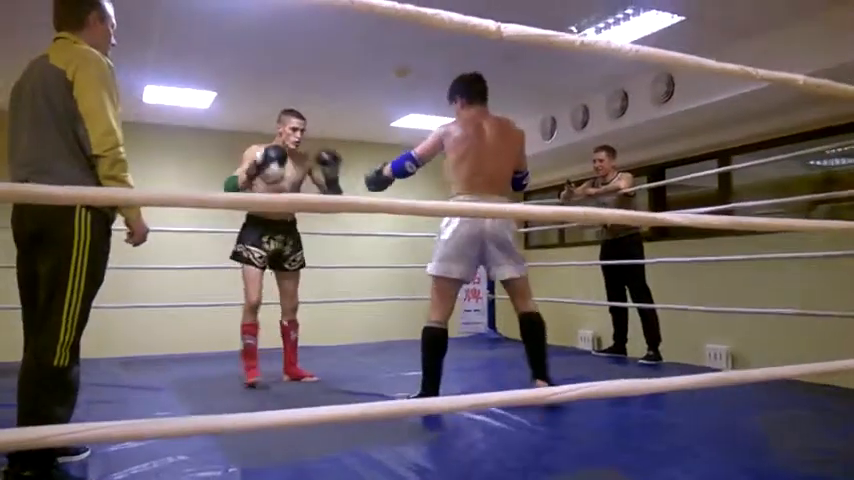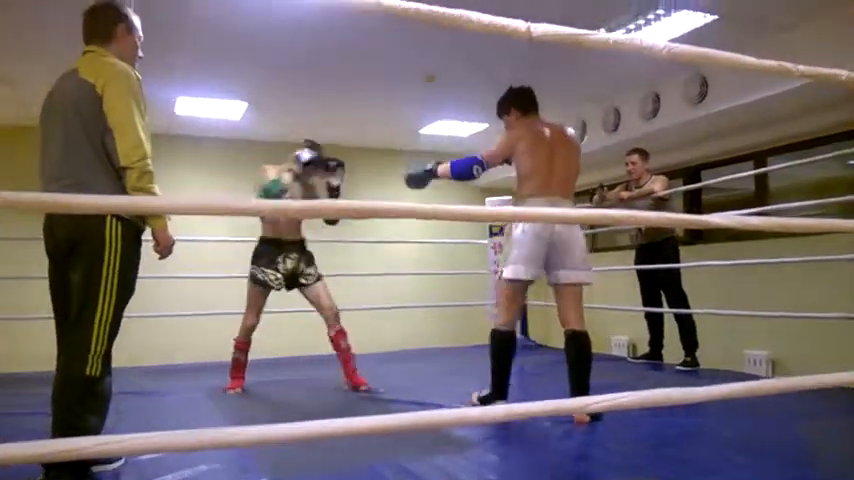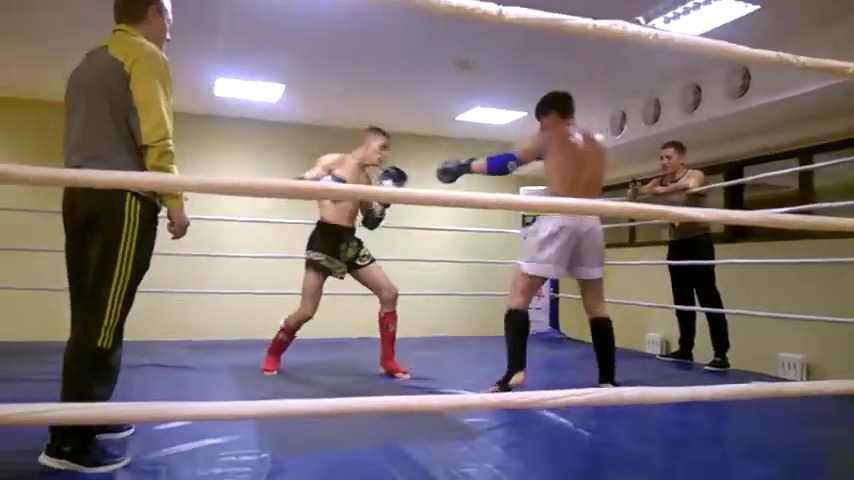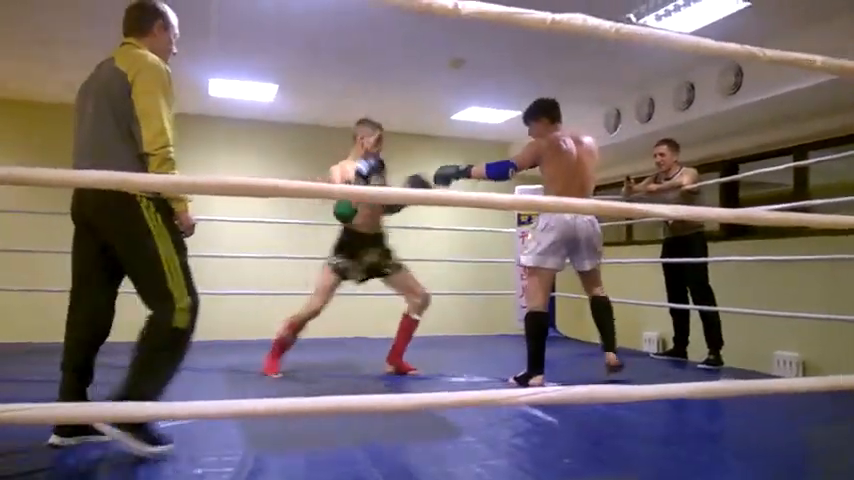
dt=0.7s
person 1, frame 1
right shoulder: (89, 61)
right elbow: (105, 144)
right wrist: (132, 210)
right hip: (74, 210)
left knee: (42, 333)
right knee: (59, 336)
person 1, frame 2
left shoulder: (62, 85)
right shoulder: (117, 74)
left elbow: (59, 159)
right elbow: (133, 154)
right wrist: (158, 220)
left hip: (61, 221)
right hip: (104, 220)
left knee: (75, 344)
right knee: (91, 347)
person 1, frame 3
left shoulder: (87, 63)
right shoulder: (144, 54)
left elbow: (83, 135)
right elbow: (155, 134)
right wrist: (174, 200)
left hip: (79, 195)
right hip: (122, 196)
left knee: (90, 316)
right knee: (104, 319)
left ankle: (86, 418)
right ankle: (71, 440)
person 1, frame 4
left shoulder: (98, 75)
right shoulder: (149, 68)
right elbow: (156, 144)
right wrist: (180, 204)
left hip: (89, 200)
right hip: (130, 200)
left knee: (89, 308)
right knee: (176, 302)
left ankle: (71, 417)
person 2, frame 1
left shoulder: (449, 130)
right shoulder: (514, 132)
left elbow: (409, 163)
right elbow: (520, 182)
left wrist: (380, 175)
left hip: (462, 217)
right hip: (500, 217)
left knee: (439, 310)
right knee: (524, 303)
left ankle: (429, 393)
right ankle: (541, 379)
person 2, frame 2
left shoulder: (516, 137)
right shoulder: (569, 136)
left elbow: (473, 167)
left wrist: (431, 170)
left hip: (530, 219)
right hip: (567, 220)
left knee: (506, 314)
right knee: (572, 318)
left ankle: (497, 394)
right ankle: (581, 400)
person 2, frame 3
left shoulder: (549, 137)
right shoulder: (598, 142)
left elbow: (507, 163)
left wrist: (463, 166)
left hip: (557, 219)
right hip: (590, 222)
left knee: (519, 295)
right knee: (596, 304)
left ankle: (515, 371)
right ankle: (607, 380)
person 2, frame 4
left shoulder: (543, 144)
right shoulder: (589, 143)
left elbow: (504, 170)
left wrist: (459, 171)
left hip: (555, 218)
right hip: (585, 219)
left knee: (536, 295)
right knee: (594, 287)
left ankle: (534, 372)
right ankle: (611, 352)
person 3, frame 1
left shoulder: (305, 161)
right shoulder: (255, 153)
left elbow: (331, 193)
right elbow: (230, 189)
left wrist: (333, 174)
right wrist: (255, 169)
left hip: (288, 233)
right hip: (257, 230)
left knee: (291, 306)
right knee: (253, 301)
left ankle: (291, 366)
right ankle: (250, 367)
person 3, frame 2
left shoulder: (311, 182)
right shoulder: (272, 171)
left elbow: (332, 219)
right elbow: (268, 194)
left wrist: (334, 186)
right wrist: (295, 169)
left hip: (299, 251)
right hip: (270, 251)
left knee: (331, 313)
right knee: (250, 323)
left ankle: (352, 376)
right ankle: (236, 377)
person 3, frame 3
left shoulder: (365, 177)
right shoulder: (334, 160)
left elbow: (370, 222)
right wrist: (326, 182)
left hip: (350, 241)
right hip: (325, 238)
left knee: (389, 294)
right knee: (306, 311)
left ankle: (388, 361)
right ankle: (273, 355)
person 3, frame 4
left shoulder: (374, 167)
right shoulder: (339, 171)
left elbow: (387, 207)
right elbow: (343, 214)
right wrist: (361, 182)
left hip: (377, 247)
right hip: (350, 245)
left knee: (421, 298)
right knee: (314, 307)
left ankle: (395, 360)
right ankle: (274, 356)
person 4, frame 1
left shoulder: (625, 177)
right shoulder: (593, 183)
left elbow: (622, 186)
right elbow: (565, 198)
left wrist: (596, 192)
right wrist: (568, 192)
left hip: (628, 241)
right hip: (608, 243)
left knee: (640, 294)
right knee: (614, 297)
left ankle: (654, 348)
right ankle: (619, 344)
person 4, frame 2
left shoulder: (660, 180)
right shoulder: (625, 187)
left elbow: (656, 190)
right elbow: (599, 202)
left wrist: (630, 196)
right wrist: (601, 196)
left hip: (664, 245)
right hip: (643, 247)
left knee: (676, 299)
right knee: (650, 302)
left ankle: (691, 354)
right ankle: (655, 350)
person 4, frame 3
left shoulder: (696, 175)
right shoulder: (661, 181)
left elbow: (690, 185)
right elbow: (633, 196)
left wrist: (663, 191)
right wrist: (634, 190)
left hip: (698, 241)
right hip: (676, 243)
left knee: (708, 297)
right knee: (682, 299)
left ankle: (721, 354)
right ankle: (685, 349)
person 4, frame 4
left shoulder: (689, 173)
right shoulder: (655, 179)
left elbow: (684, 183)
right elbow: (628, 193)
left wrist: (656, 188)
right wrist: (629, 187)
left hip: (691, 239)
right hip: (670, 241)
left knee: (701, 294)
right knee: (675, 297)
left ankle: (715, 352)
right ankle: (679, 347)
